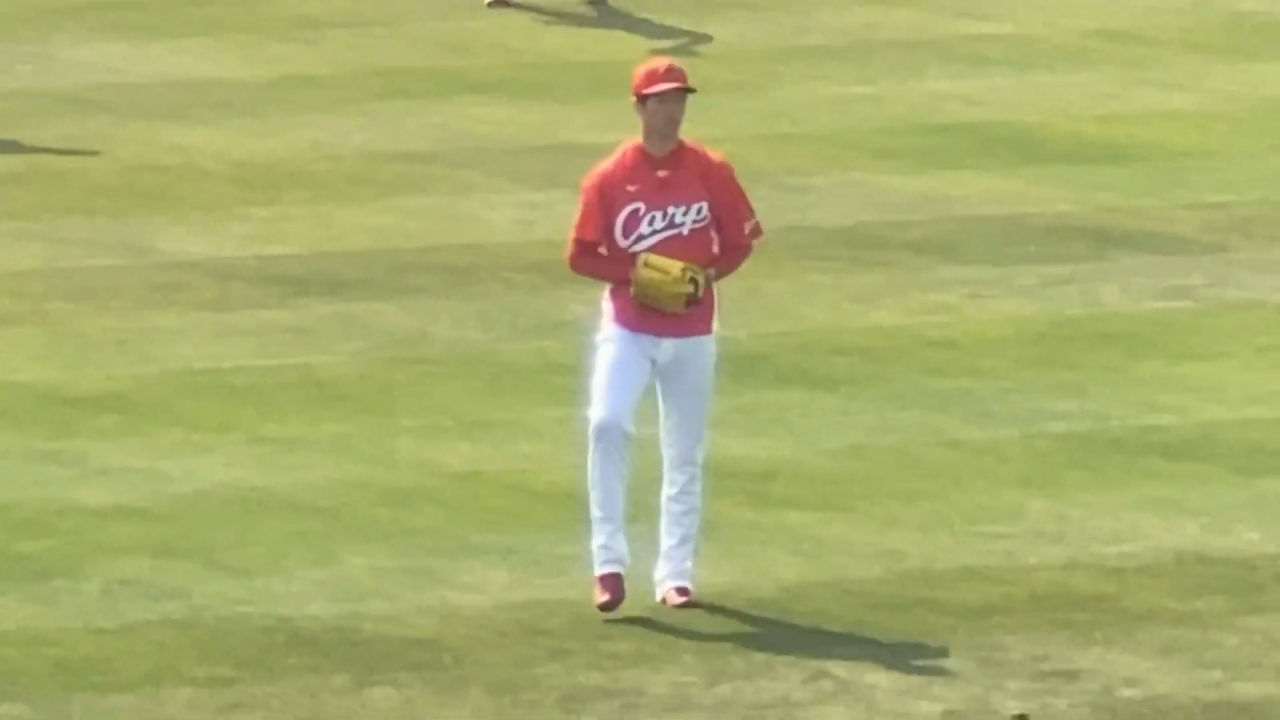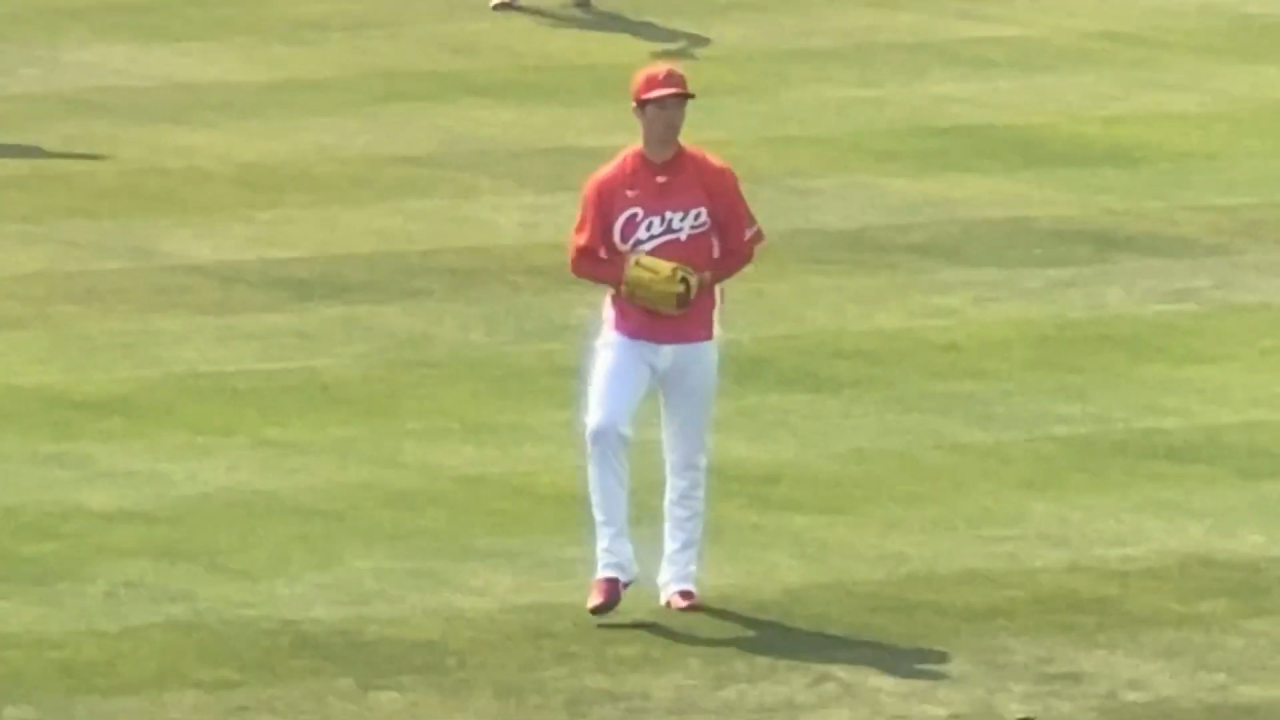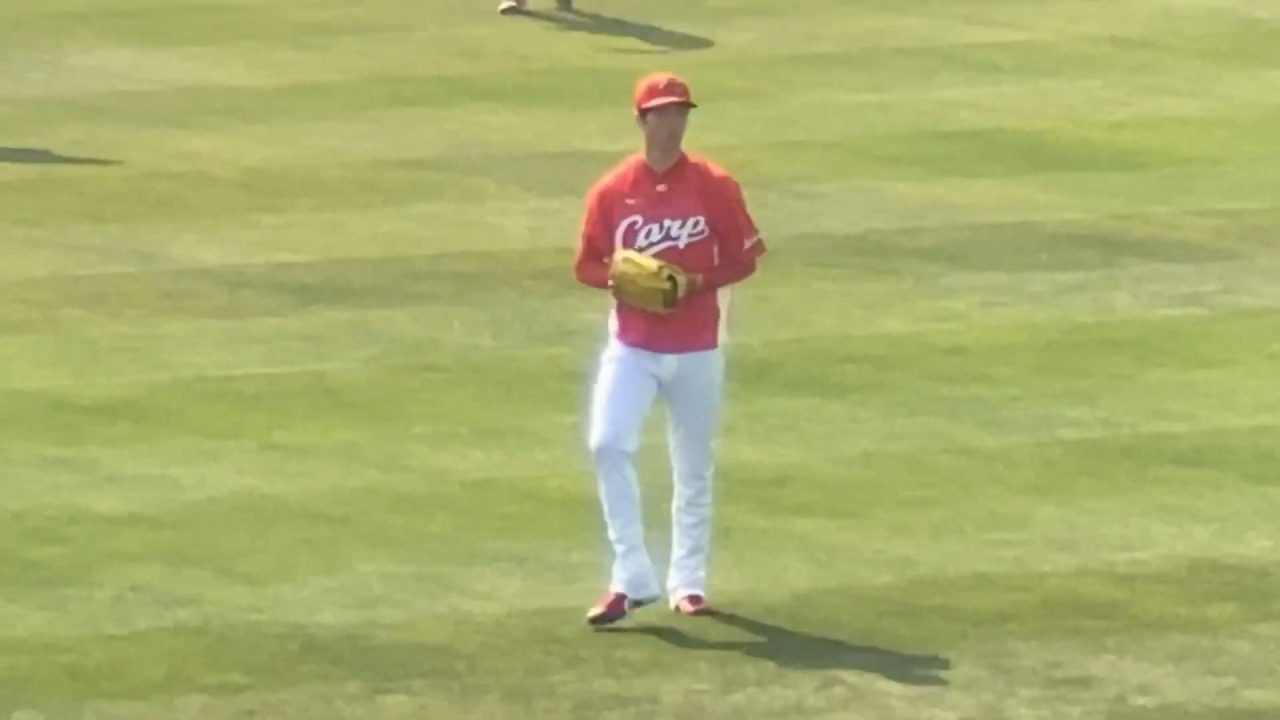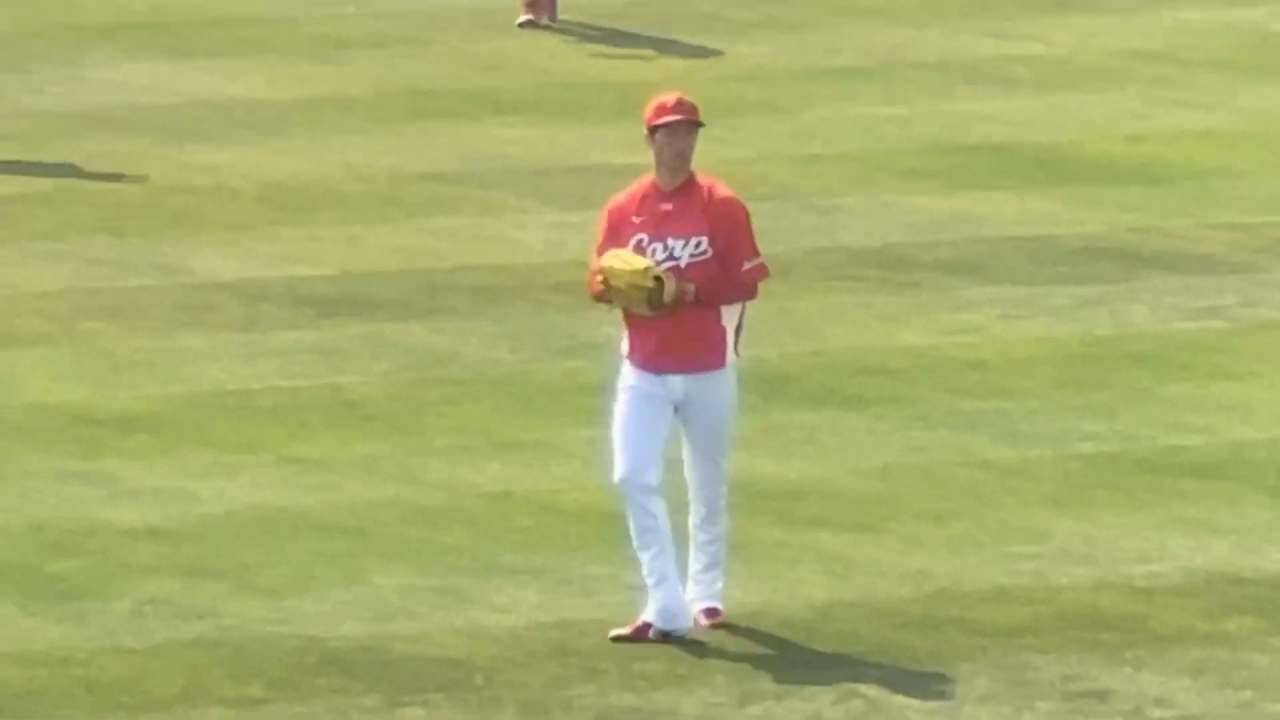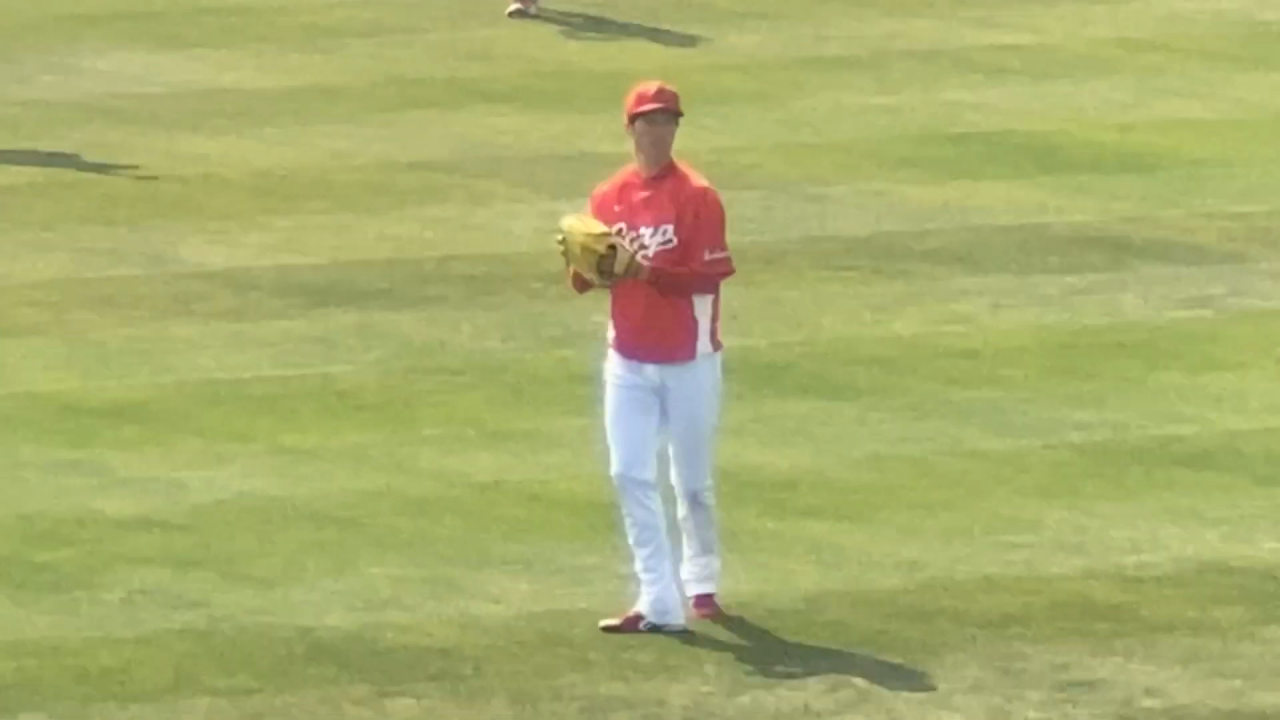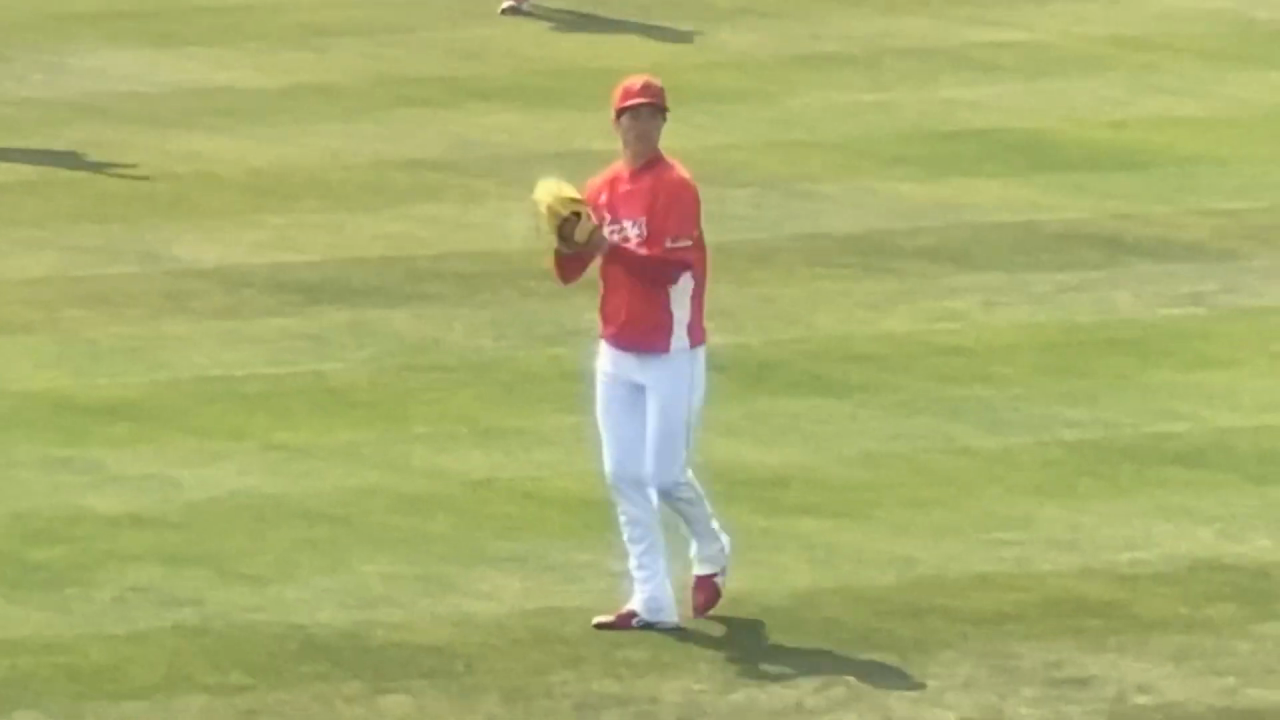
dt=0.1s
person 1, frame 1
left shoulder: (712, 170)
right shoulder: (608, 177)
left elbow: (741, 241)
right elbow: (580, 256)
left wrist: (706, 275)
right wrist: (632, 274)
left hip: (692, 334)
right hip: (627, 329)
left knee: (685, 457)
right knee: (606, 422)
left ankle: (675, 574)
right ankle: (609, 558)
person 1, frame 2
left shoulder: (712, 175)
right shoulder: (608, 182)
left elbow: (742, 247)
right elbow: (581, 259)
left wrist: (703, 279)
right wrist: (626, 276)
left hip: (693, 339)
right hip: (627, 335)
left knee: (687, 463)
right knee: (603, 427)
left ankle: (679, 578)
right ankle: (613, 562)
person 1, frame 3
left shoulder: (714, 184)
right shoulder: (610, 190)
left elbow: (744, 259)
right elbow: (586, 266)
left wrist: (696, 280)
left hip: (697, 348)
right hip: (631, 346)
left knee: (693, 470)
right knee: (607, 446)
left ankle: (687, 581)
right ankle: (632, 577)
person 1, frame 4
left shoulder: (721, 204)
right shoulder: (622, 209)
left elbow: (746, 283)
right elbow: (597, 283)
left wrist: (687, 293)
left hip: (708, 368)
right hip: (643, 369)
left knee: (708, 489)
right knee: (633, 478)
left ankle: (705, 595)
right ankle: (665, 606)
person 1, frame 5
left shoulder: (696, 195)
right shoulder: (607, 196)
left elbow: (710, 277)
right elbow: (582, 278)
left wrist: (642, 269)
left hip: (688, 360)
right hip: (626, 360)
left knee: (693, 480)
right knee: (629, 476)
left ankle: (699, 579)
right ankle: (659, 602)
person 1, frame 6
left shoulder: (676, 186)
right shoulder: (600, 189)
left elbow: (671, 267)
right elbow: (569, 270)
left wrist: (606, 244)
right wrist: (568, 240)
left hip: (672, 351)
right hip: (616, 352)
left knee: (668, 474)
right knee: (624, 475)
left ankle: (709, 554)
right ankle: (651, 600)
